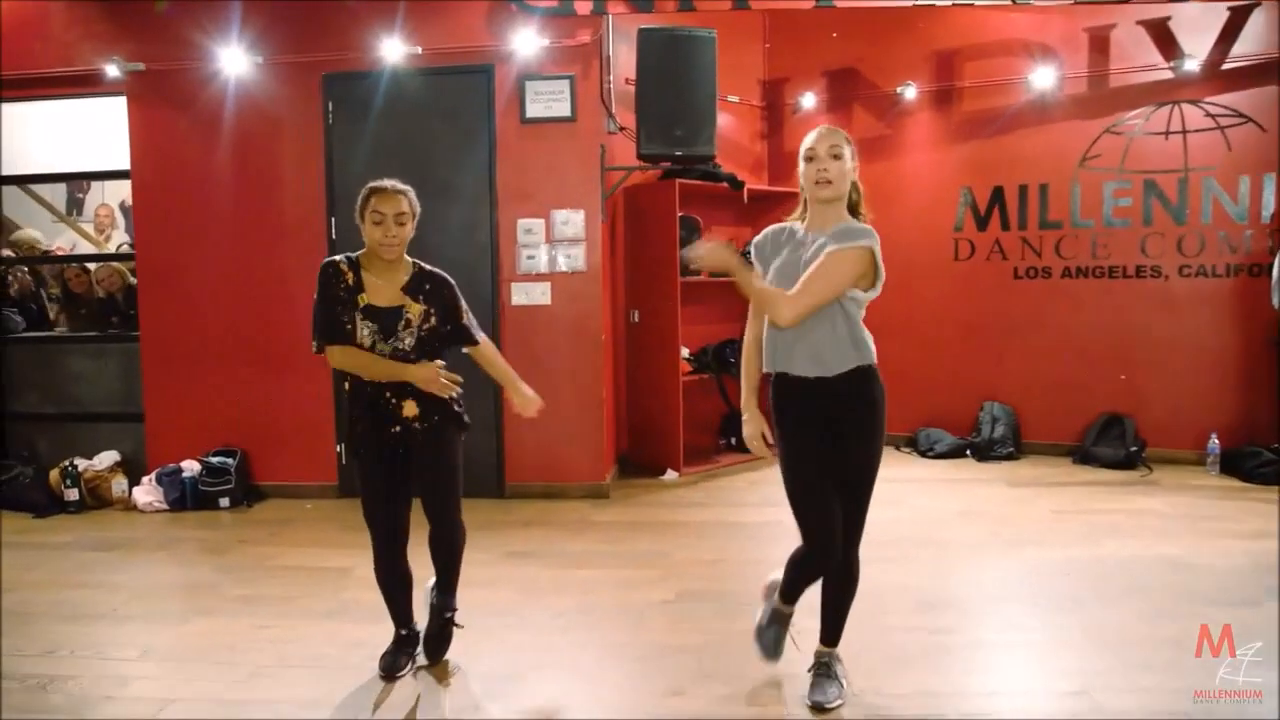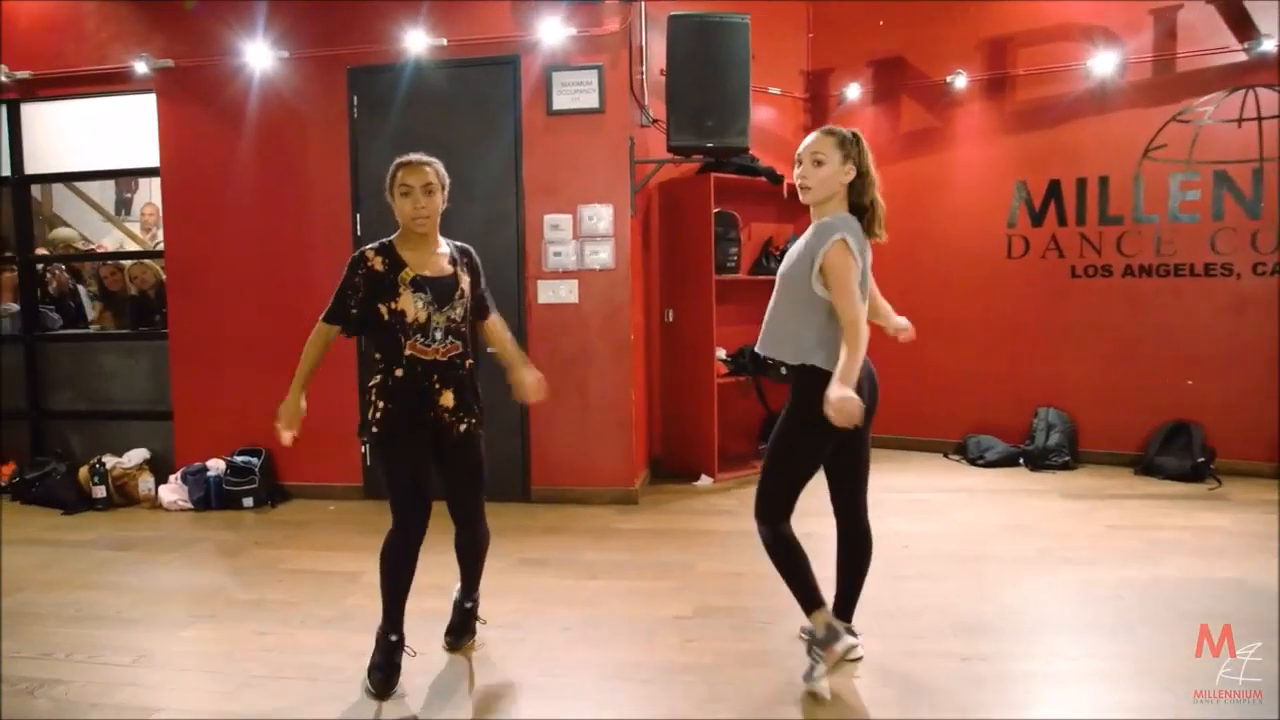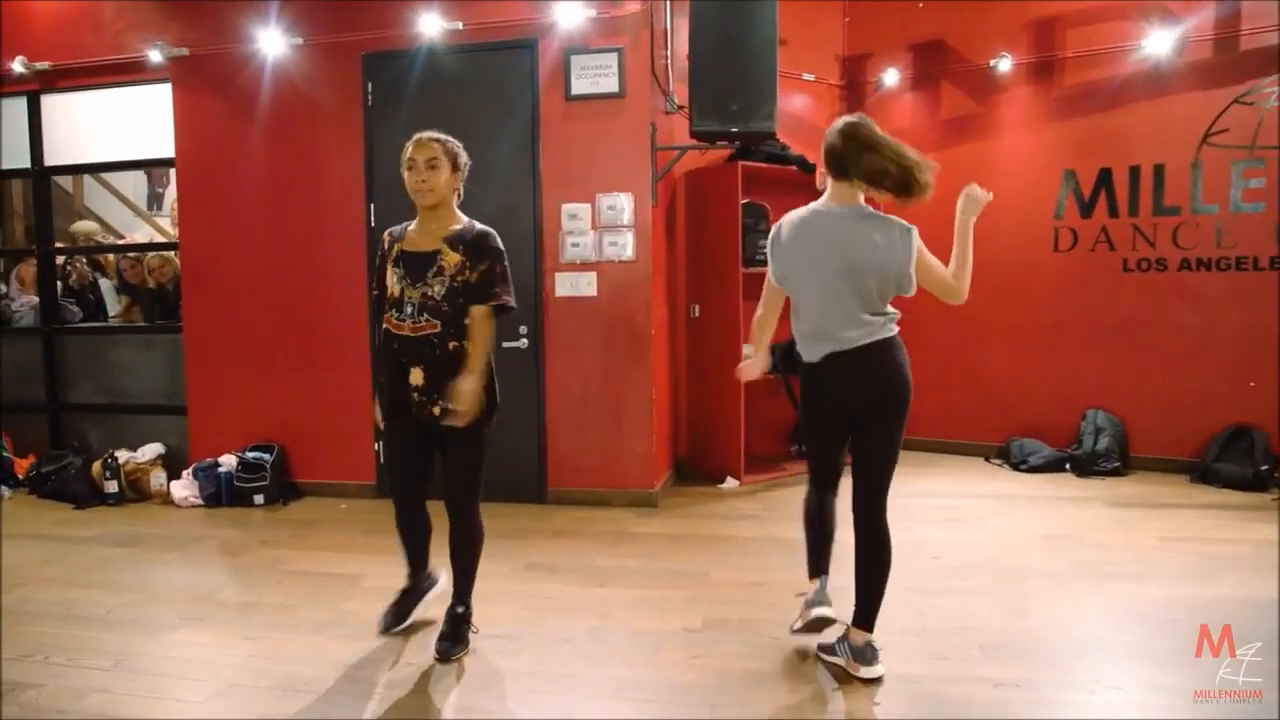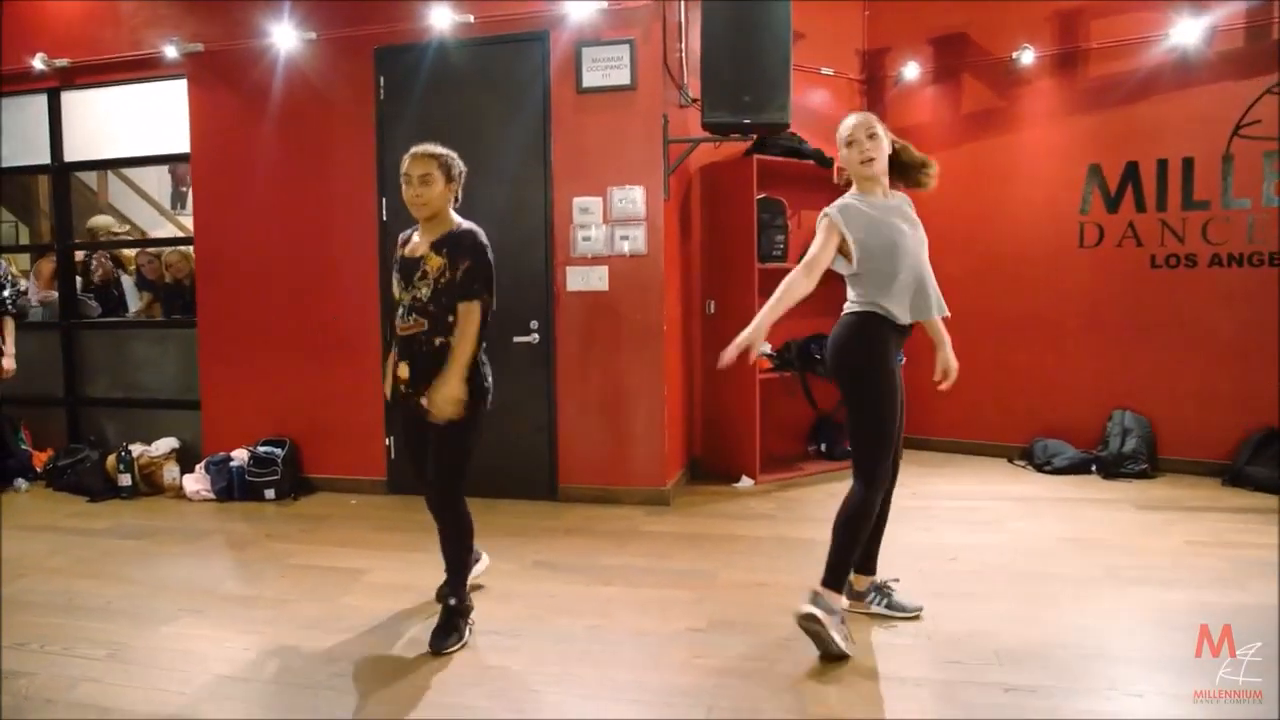
dt=0.5s
person 1, frame 1
left shoulder: (859, 242)
right shoulder: (773, 241)
left elbow: (787, 310)
right elbow: (757, 330)
left wrist: (733, 265)
right wrist: (748, 405)
left hip: (854, 396)
right hip: (794, 398)
left knee: (845, 541)
right knee: (822, 538)
left ankle: (828, 656)
right ankle: (781, 599)
person 1, frame 2
left shoulder: (828, 238)
right shoulder: (851, 233)
left elbow: (856, 318)
right elbow: (879, 312)
left wrist: (841, 383)
right wrist: (898, 323)
left hip: (818, 388)
right hip: (850, 386)
left knee: (770, 512)
right knee: (851, 509)
left ankle: (825, 624)
right ankle: (841, 623)
person 1, frame 3
left shoulder: (788, 231)
right shoulder: (897, 234)
left elbow: (769, 310)
right elbow: (956, 292)
left wrist: (755, 357)
right wrist: (965, 218)
left hip: (825, 379)
right hip: (887, 370)
left knee: (821, 487)
right knee: (871, 503)
left ankle: (818, 592)
right ankle: (860, 641)
person 1, frame 4
left shoulder: (901, 205)
right shoulder: (843, 214)
left elbow: (914, 284)
right elbow: (803, 277)
left wrist: (942, 343)
right wrist: (755, 328)
left hip: (887, 345)
right hip: (863, 343)
left knee: (884, 471)
right knee: (872, 475)
left ankle: (862, 583)
right ankle: (825, 598)
person 2, frame 1
left shoulder: (434, 285)
right shoulder: (335, 275)
left elbow: (473, 340)
right elbow: (334, 354)
left wrist: (515, 387)
right wrist: (410, 373)
left hip: (434, 418)
right hip: (373, 423)
left knee: (444, 515)
right knee: (386, 536)
left ankle: (444, 602)
right ankle: (405, 631)
person 2, frame 2
left shoulder: (464, 259)
right shoulder: (371, 262)
left elbow: (483, 317)
right elbow: (329, 326)
left wrist: (518, 366)
right wrist: (296, 391)
left hip: (460, 409)
right hip: (398, 412)
left knee: (470, 518)
right knee: (407, 523)
left ankle: (467, 602)
right ankle: (390, 638)
person 2, frame 3
left shoulder: (480, 242)
right shoulder: (393, 240)
left elbow: (483, 315)
right elbow: (386, 313)
left wrist: (472, 376)
right wrist: (382, 387)
left hip: (455, 392)
right hip: (400, 392)
left knee: (461, 502)
right knee: (406, 496)
left ankle: (460, 611)
right ankle: (419, 578)
person 2, frame 4
left shoulder: (467, 241)
right shoulder: (406, 242)
left elbow: (470, 312)
left wrist: (454, 375)
right wrist: (394, 363)
left hip: (455, 386)
right hip: (411, 383)
left knee: (444, 487)
right knee: (429, 485)
left ankle: (457, 603)
right ankle: (466, 557)
